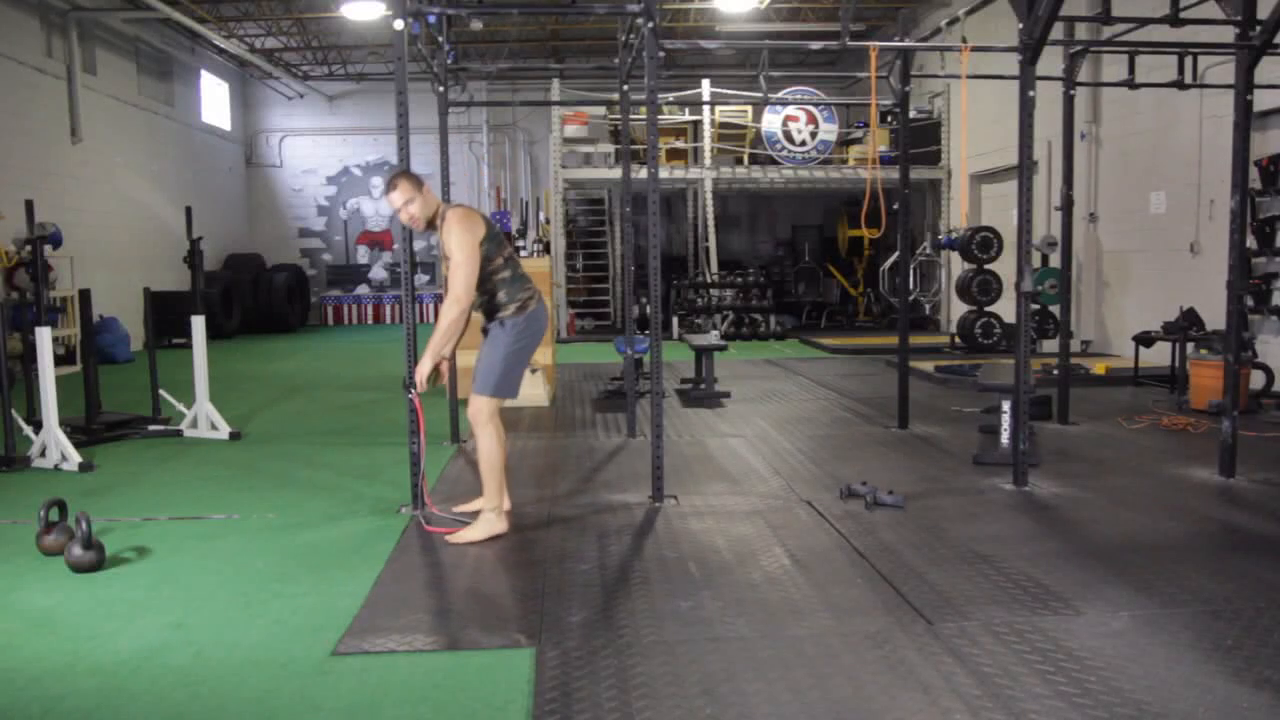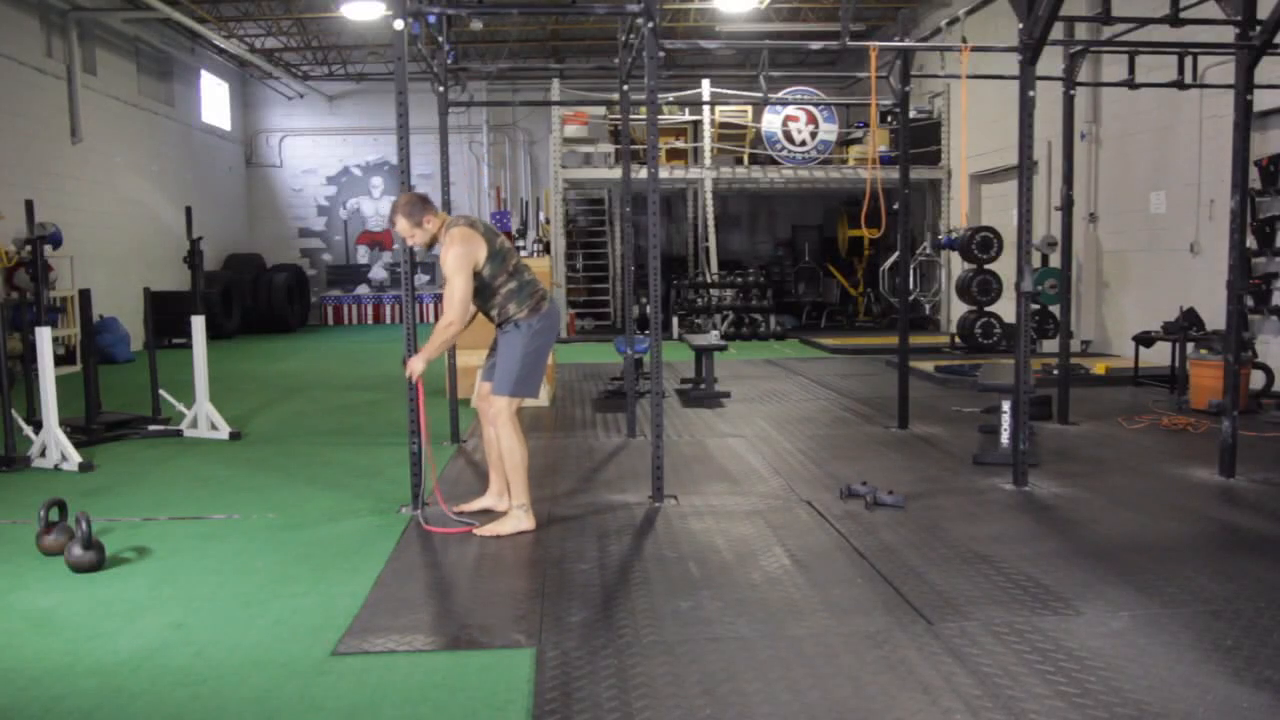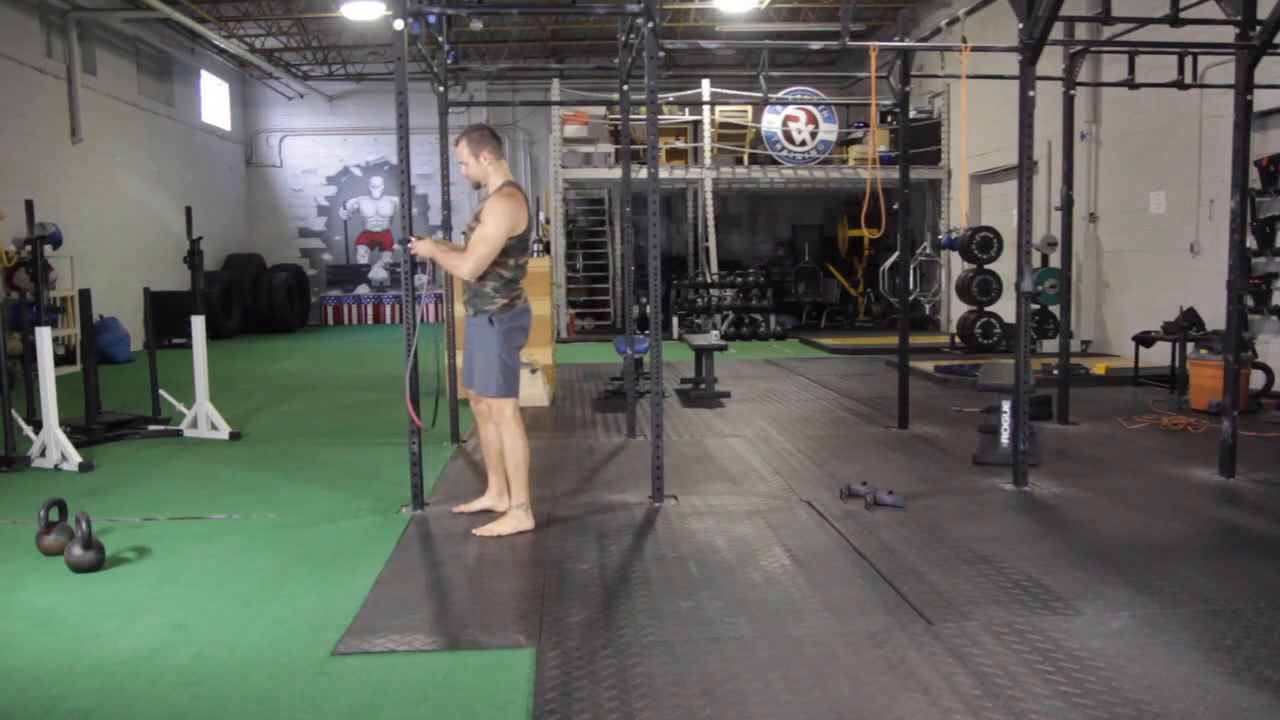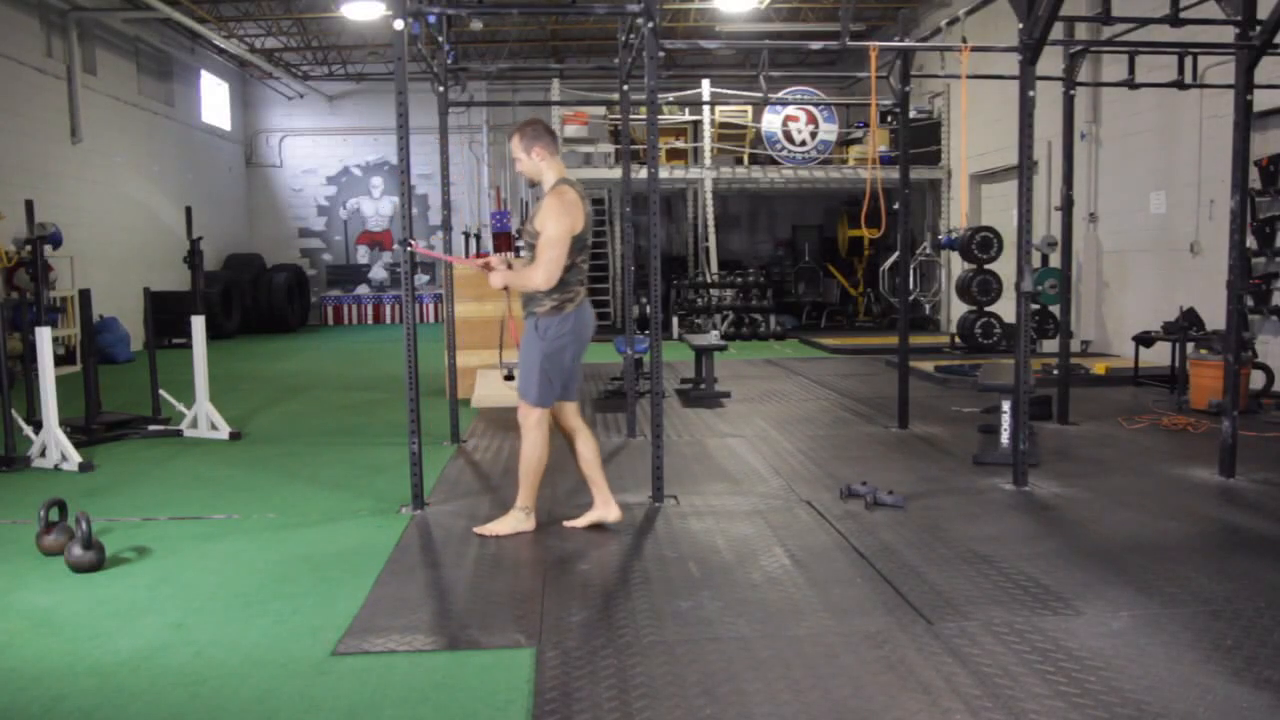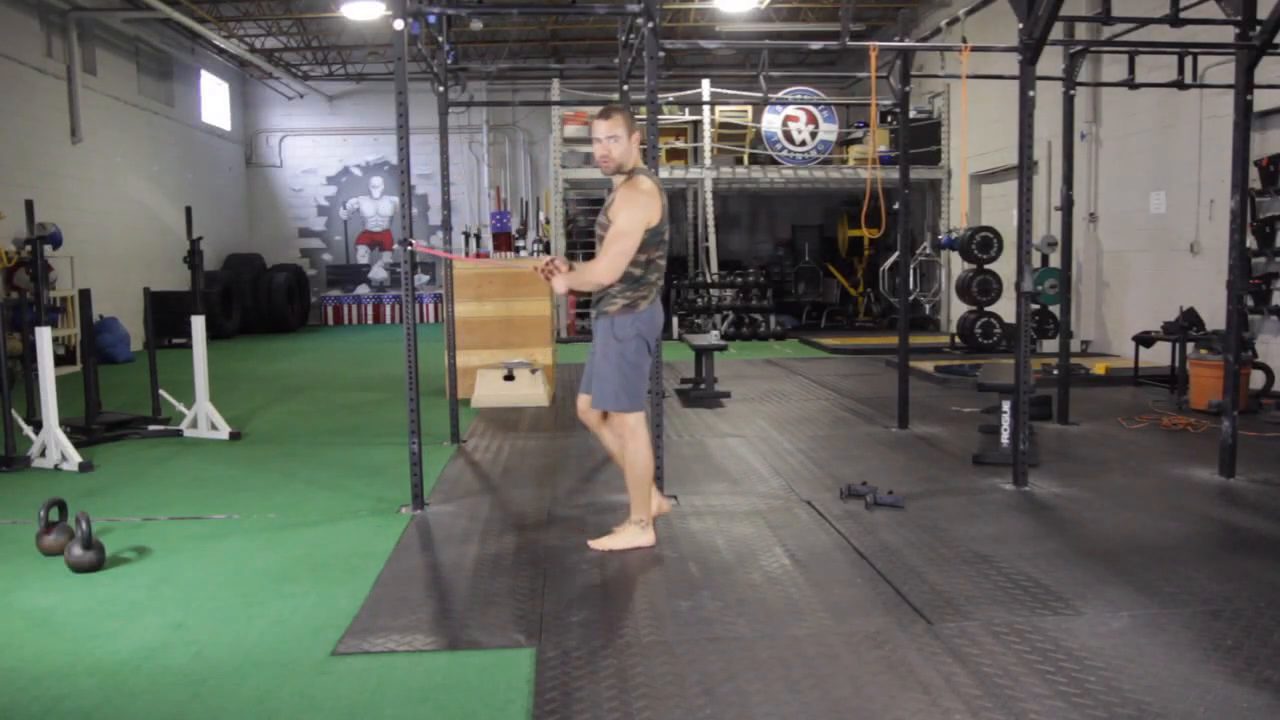
dt=1s
person 1, frame 1
left shoulder: (457, 222)
right shoulder: (449, 230)
left elbow: (460, 300)
right elbow: (461, 301)
left wrist: (429, 355)
right wrist: (445, 354)
left hip: (519, 317)
right hip: (507, 318)
left knee: (481, 411)
right knee: (481, 408)
left ankle: (493, 517)
right ankle: (495, 496)
person 1, frame 2
left shoulder: (455, 246)
right shoulder: (462, 230)
left elbow: (454, 321)
right elbow: (467, 302)
left wrist: (423, 357)
right wrist: (433, 347)
left hip: (530, 322)
right hip: (517, 321)
left knee: (501, 411)
right knee: (485, 402)
left ankle: (521, 512)
right ankle: (497, 494)
person 1, frame 3
left shoulder: (505, 202)
right shoulder: (500, 197)
left elbow: (469, 267)
left wrist: (433, 252)
right wrist: (439, 246)
left hip: (498, 318)
right hip: (485, 315)
left knee: (503, 411)
right knee: (482, 405)
left ankle: (521, 512)
right ankle: (497, 493)
person 1, frame 4
left shoulder: (557, 201)
right shoulder: (567, 194)
left elbow: (545, 277)
left wrist: (506, 279)
right wrist: (511, 266)
left hip: (555, 320)
right hip: (567, 315)
left knee: (532, 416)
right knee: (563, 413)
left ankle: (522, 512)
right ankle: (604, 502)
person 1, frame 5
left shoulder: (636, 192)
right shoulder: (628, 189)
left elbow: (607, 271)
left wrist: (566, 281)
right wrist: (571, 267)
left hip: (627, 319)
right hip: (618, 317)
left knee: (627, 421)
right knee: (590, 410)
left ankle: (638, 526)
right ankle: (648, 496)
